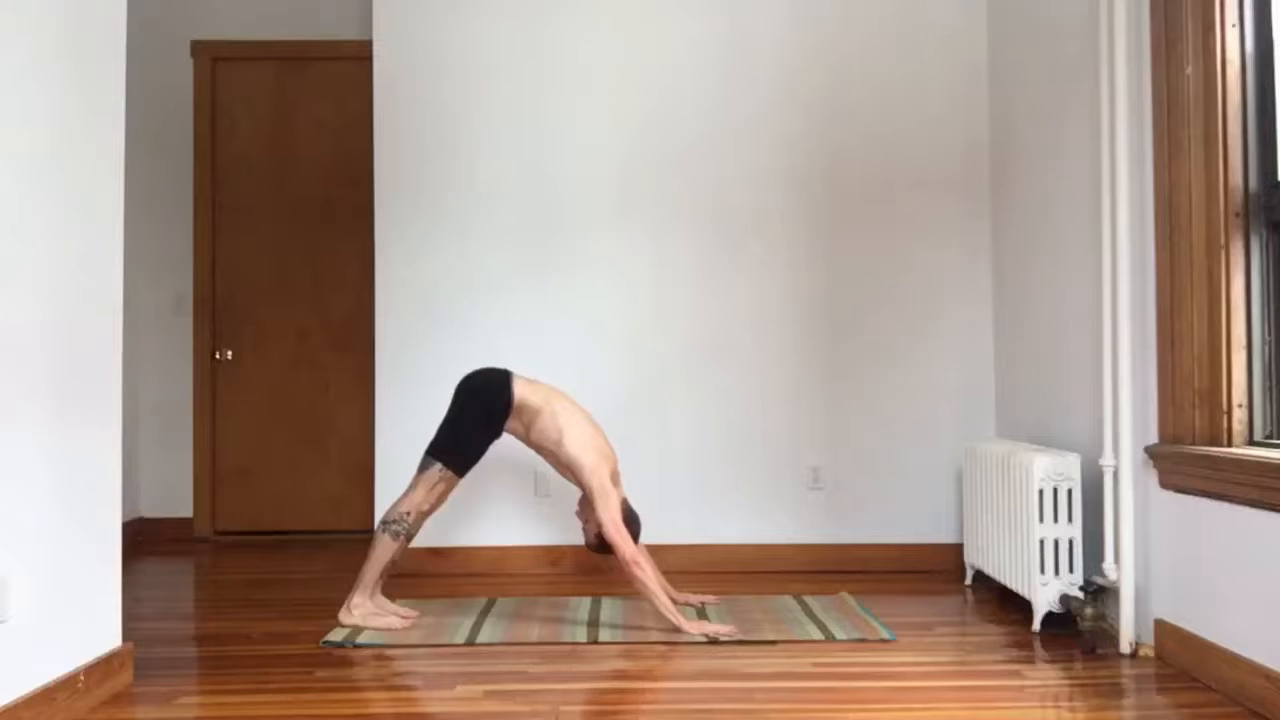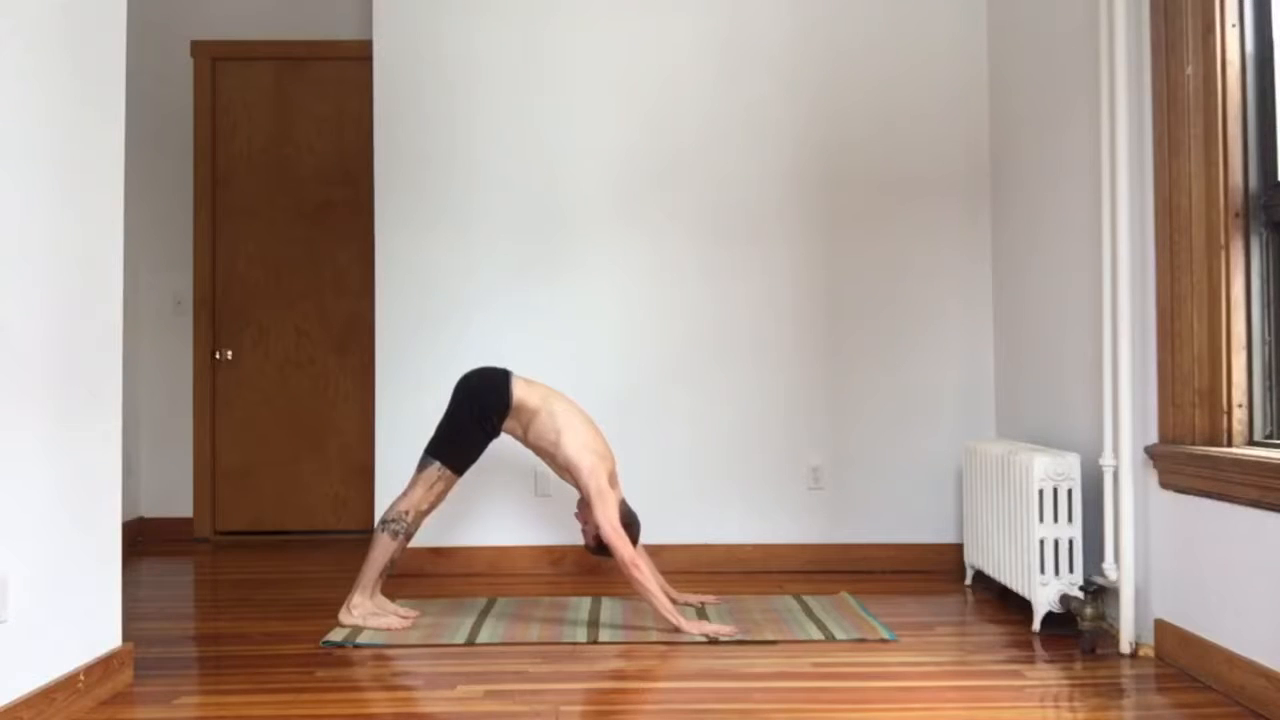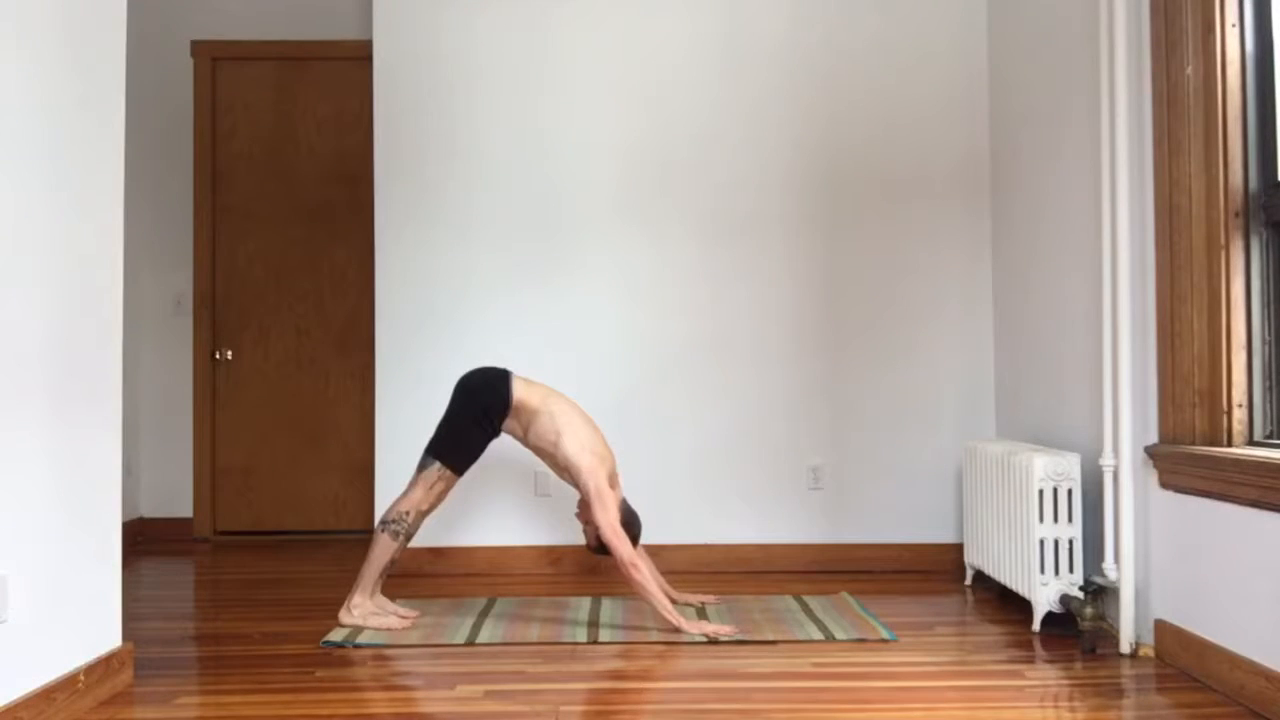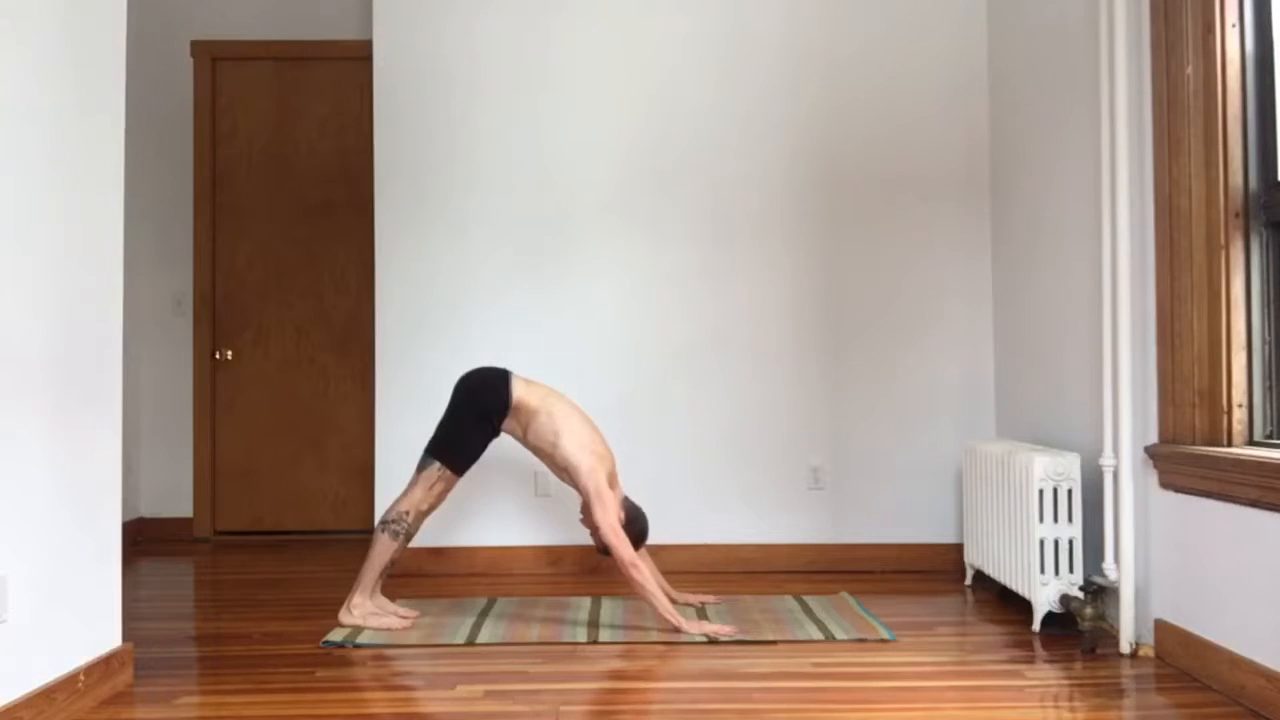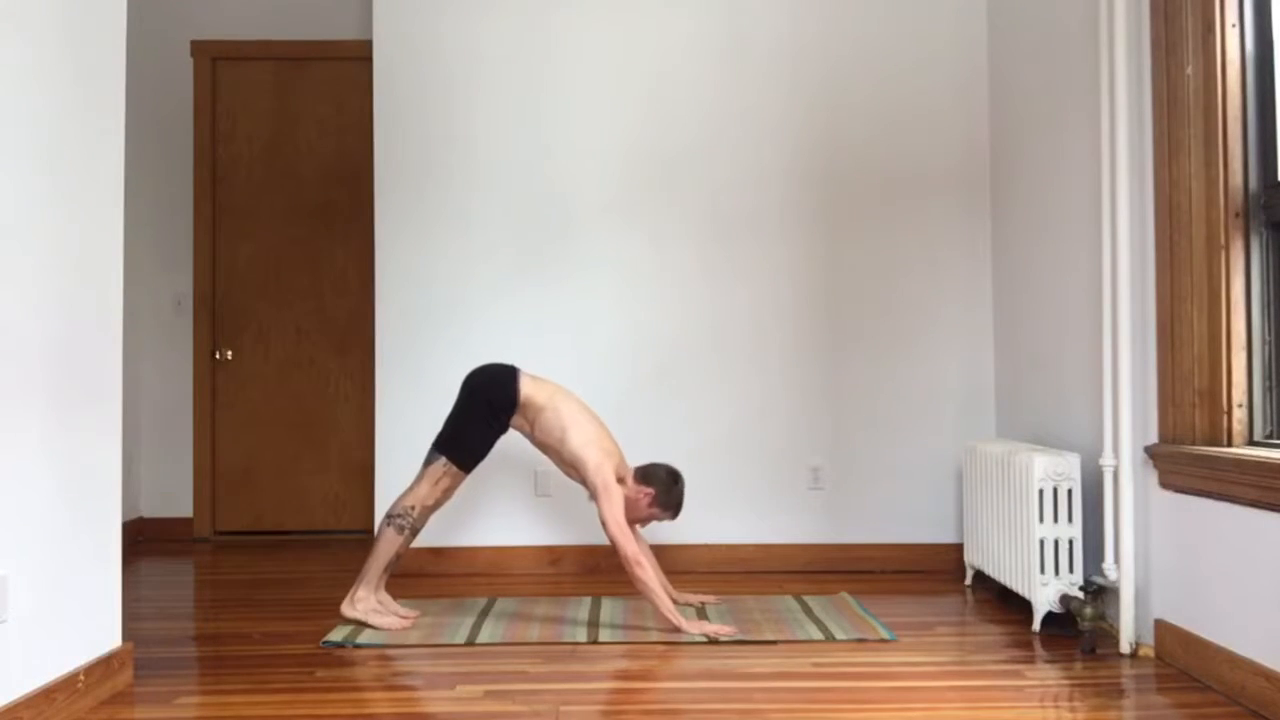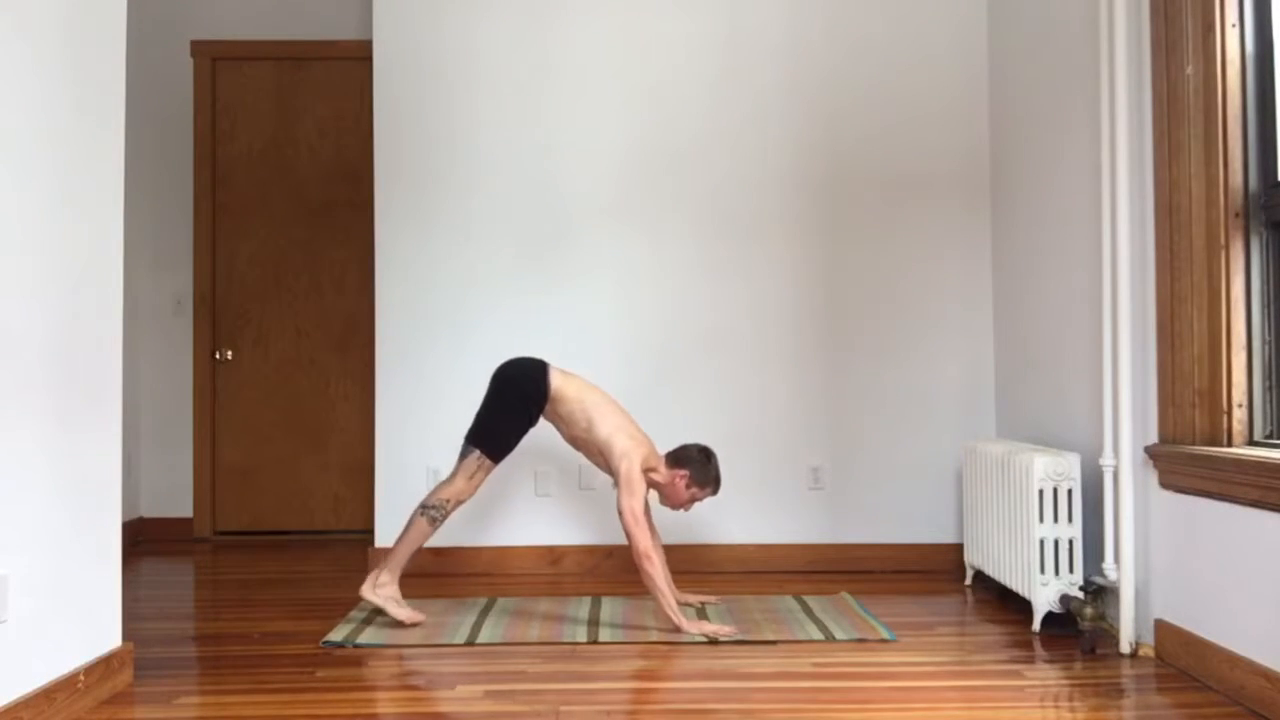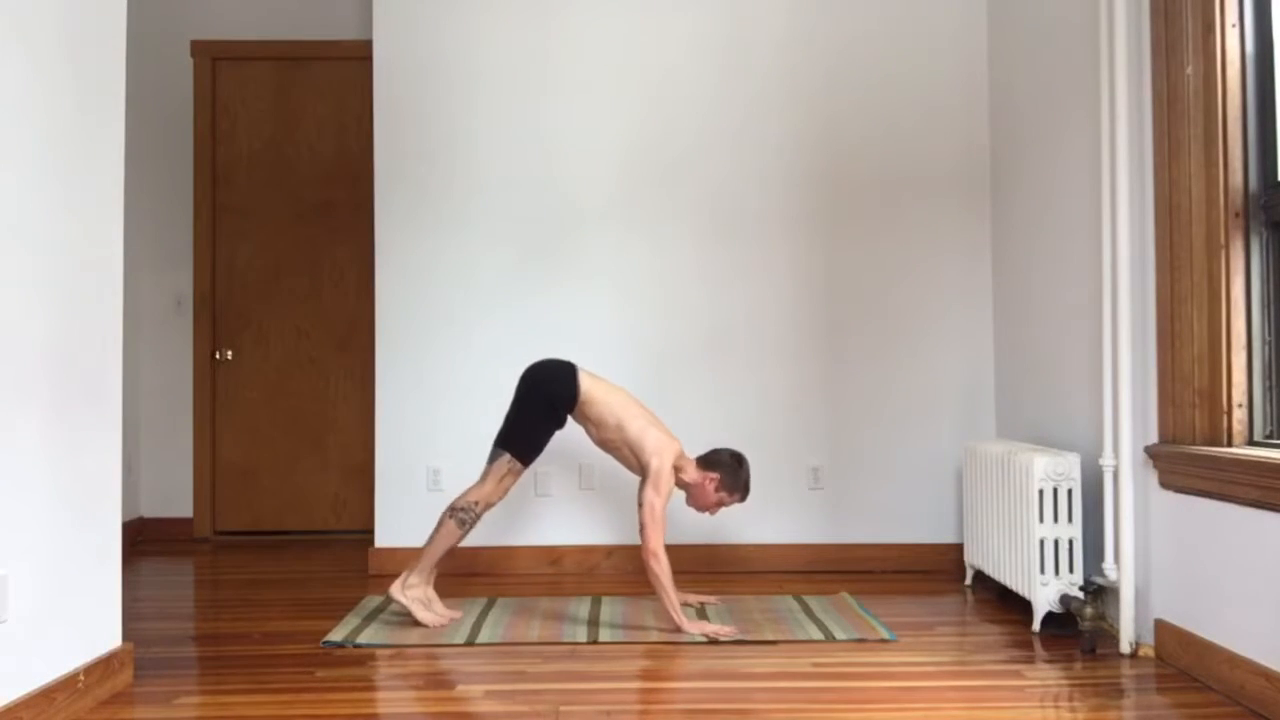
dt=0.7s
person 1, frame 1
left shoulder: (604, 477)
right shoulder: (600, 482)
left elbow: (633, 546)
right elbow: (631, 559)
left wrist: (674, 594)
right wrist: (681, 622)
left hip: (498, 400)
right hip: (489, 398)
left knee: (426, 499)
right knee: (423, 496)
left ankle: (371, 594)
right ankle: (358, 602)
person 1, frame 2
left shoulder: (602, 477)
right shoulder: (597, 483)
left elbow: (632, 547)
right elbow: (629, 559)
left wrist: (673, 594)
right wrist: (681, 622)
left hip: (495, 400)
right hip: (488, 397)
left knee: (426, 497)
right knee: (422, 495)
left ankle: (371, 594)
right ankle: (357, 602)
person 1, frame 3
left shoulder: (604, 481)
right shoulder: (597, 484)
left elbow: (632, 549)
right elbow: (629, 561)
left wrist: (674, 594)
right wrist: (680, 621)
left hip: (497, 399)
right hip: (487, 397)
left knee: (425, 496)
right knee: (423, 494)
left ankle: (371, 594)
right ankle: (358, 602)
person 1, frame 4
left shoulder: (605, 481)
right shoulder: (597, 484)
left elbow: (633, 549)
right elbow: (629, 561)
left wrist: (673, 593)
right wrist: (680, 621)
left hip: (497, 400)
right hip: (488, 396)
left knee: (426, 497)
right knee: (422, 495)
left ankle: (371, 593)
right ankle: (358, 602)
person 1, frame 5
left shoulder: (618, 472)
right shoulder: (606, 477)
left elbow: (636, 541)
right elbow: (632, 557)
left wrist: (674, 594)
right wrist: (681, 621)
left hip: (505, 395)
right hip: (496, 393)
left knee: (433, 494)
right knee: (428, 490)
left ankle: (375, 589)
right ankle: (361, 595)
person 1, frame 6
left shoulder: (645, 461)
right shoulder: (633, 463)
left elbow: (650, 535)
right elbow: (643, 551)
left wrist: (674, 593)
right wrist: (681, 621)
left hip: (533, 389)
right hip: (525, 384)
left knee: (460, 484)
right knee: (461, 486)
left ankle: (386, 575)
right ankle: (383, 581)
person 1, frame 7
left shoulder: (667, 459)
right shoulder: (664, 465)
left elbow: (651, 545)
right elbow: (652, 551)
left wrist: (675, 594)
right wrist: (683, 622)
left hip: (558, 386)
right hip: (553, 386)
left knee: (491, 489)
right knee: (491, 489)
left ankle: (423, 581)
right ankle: (412, 583)
